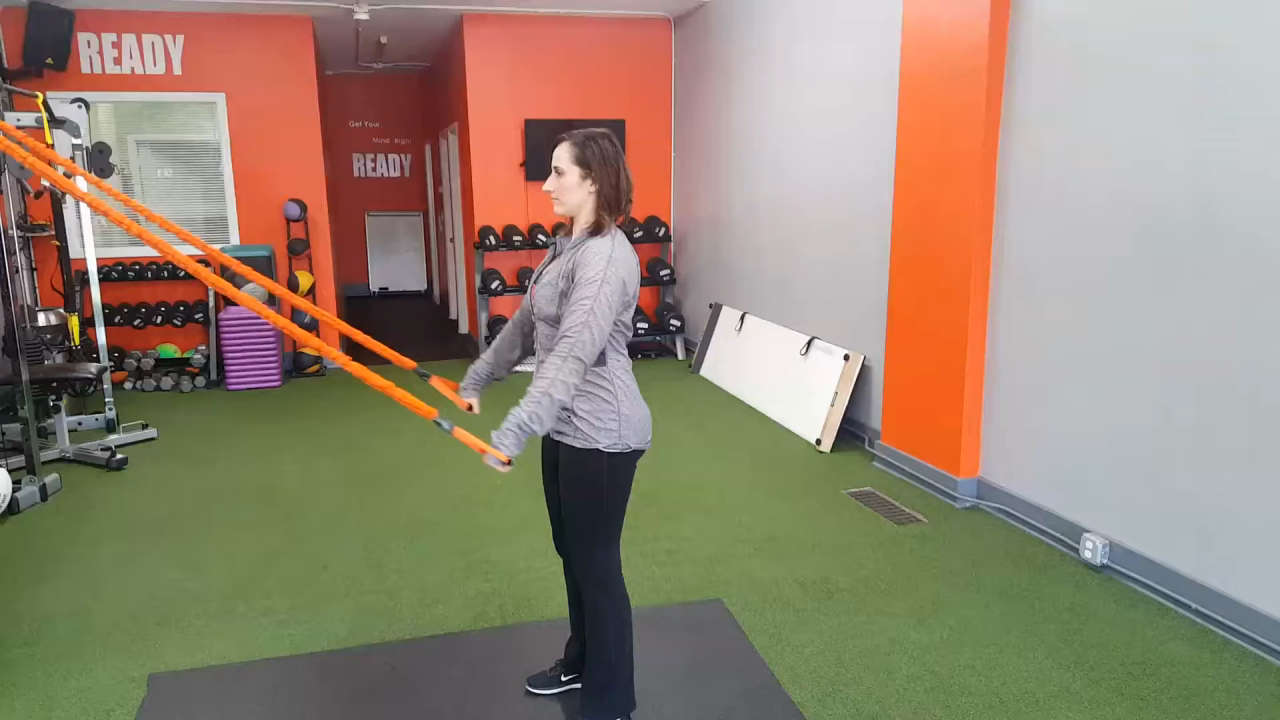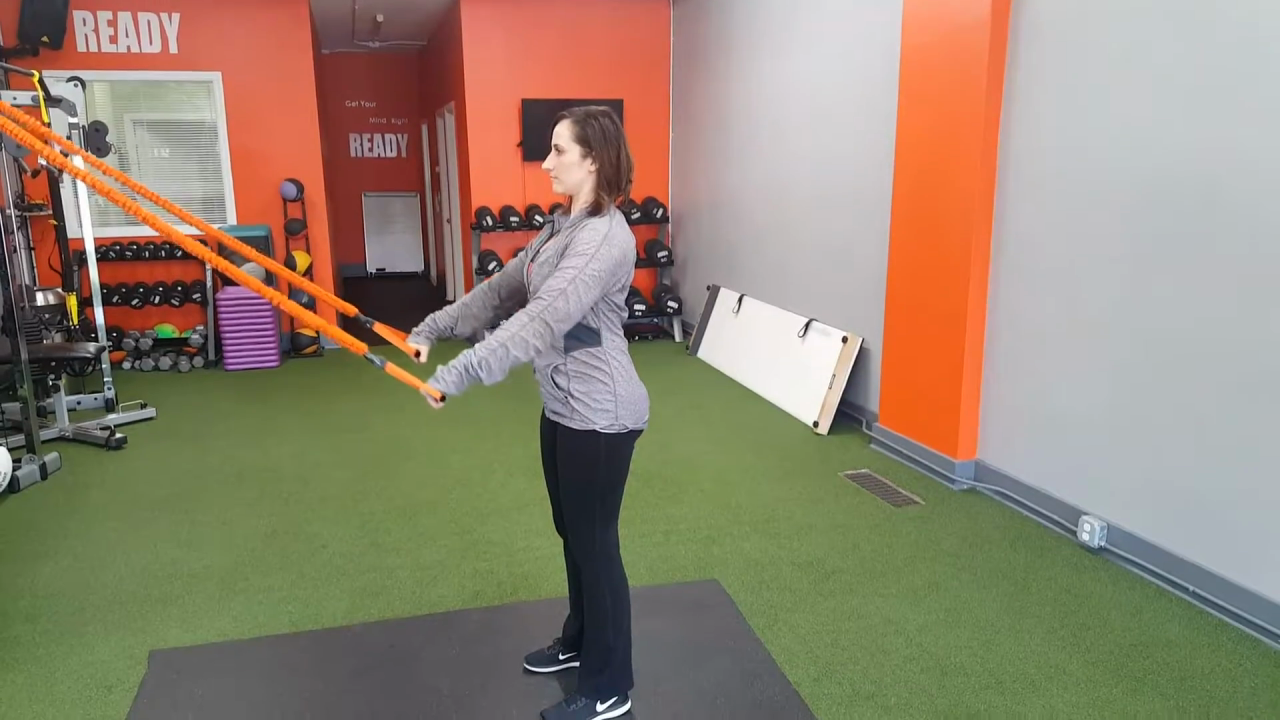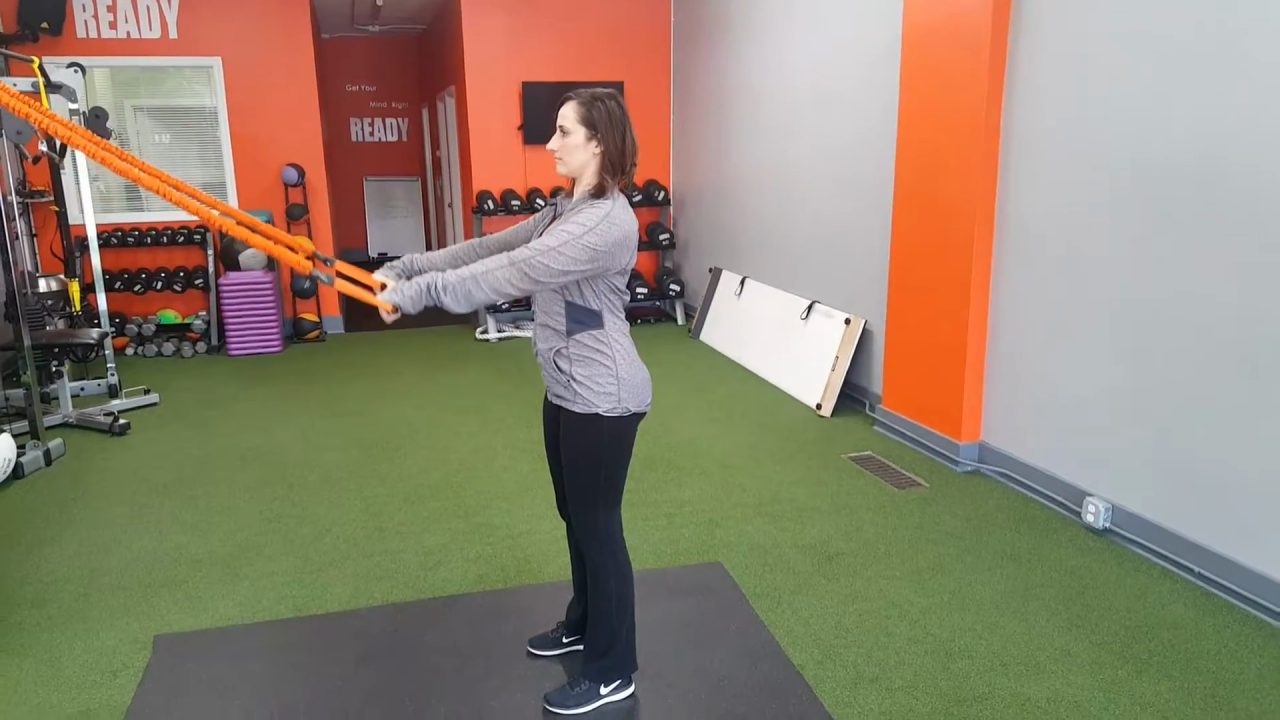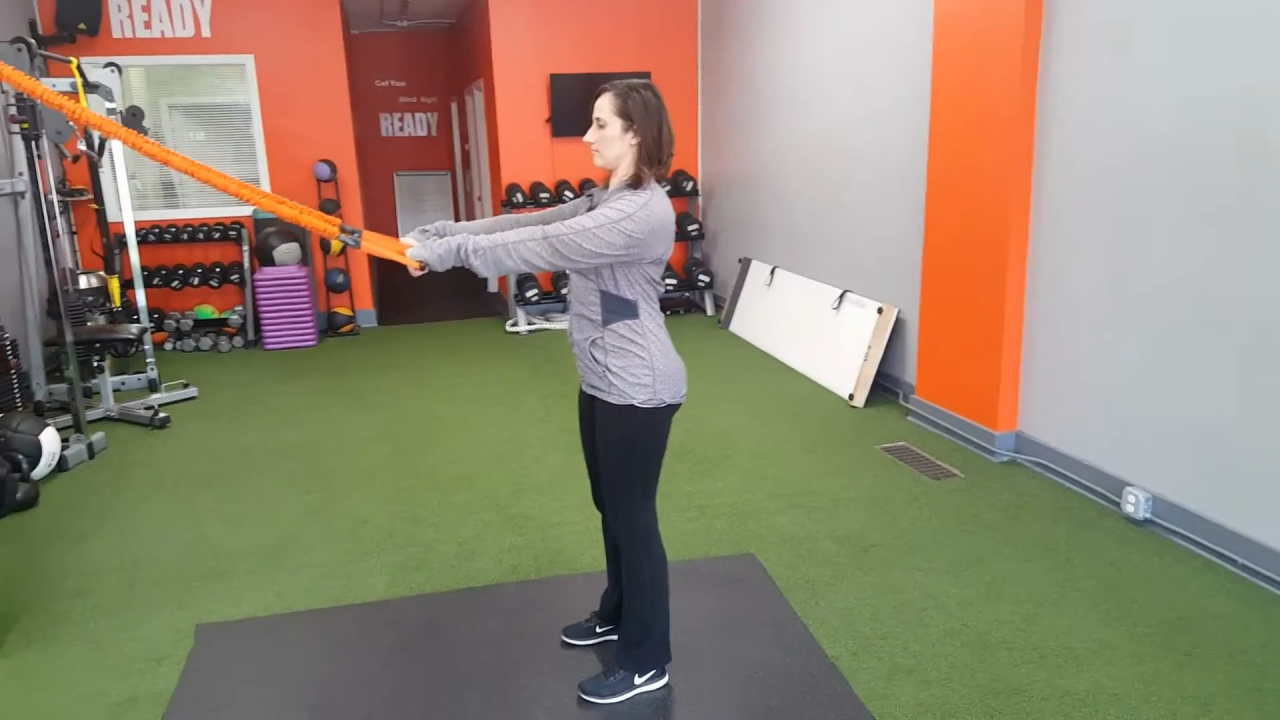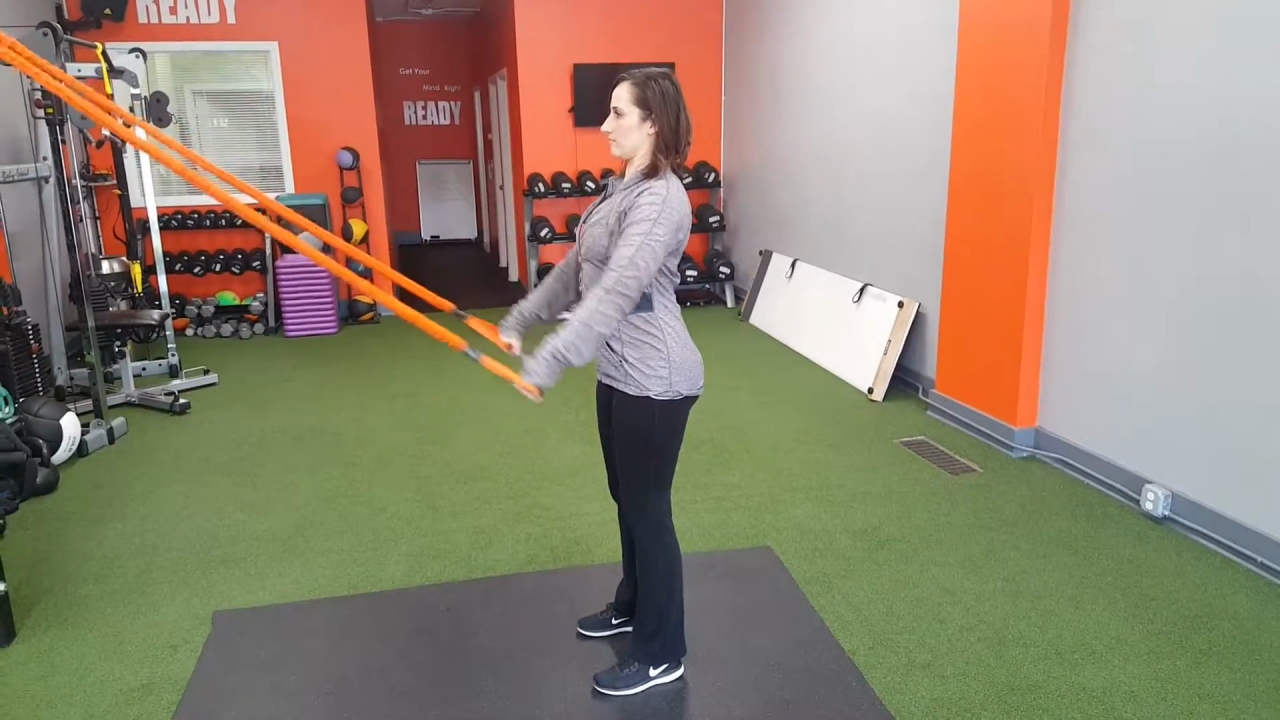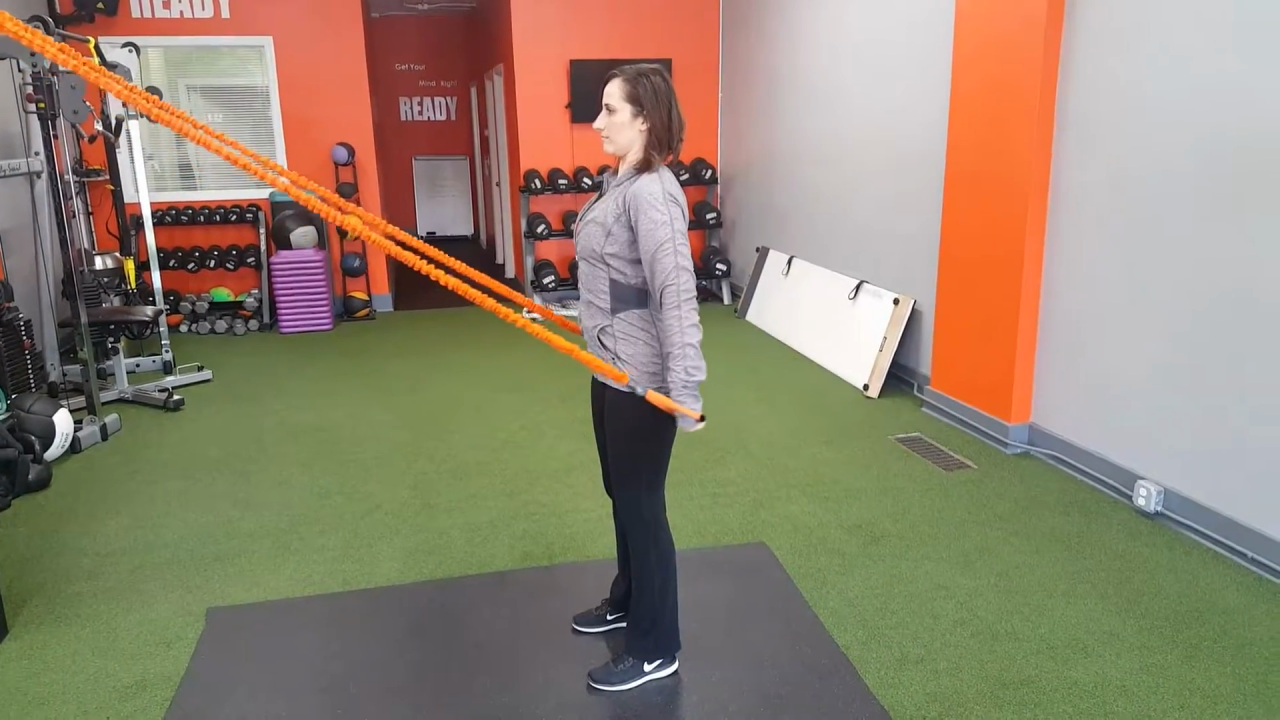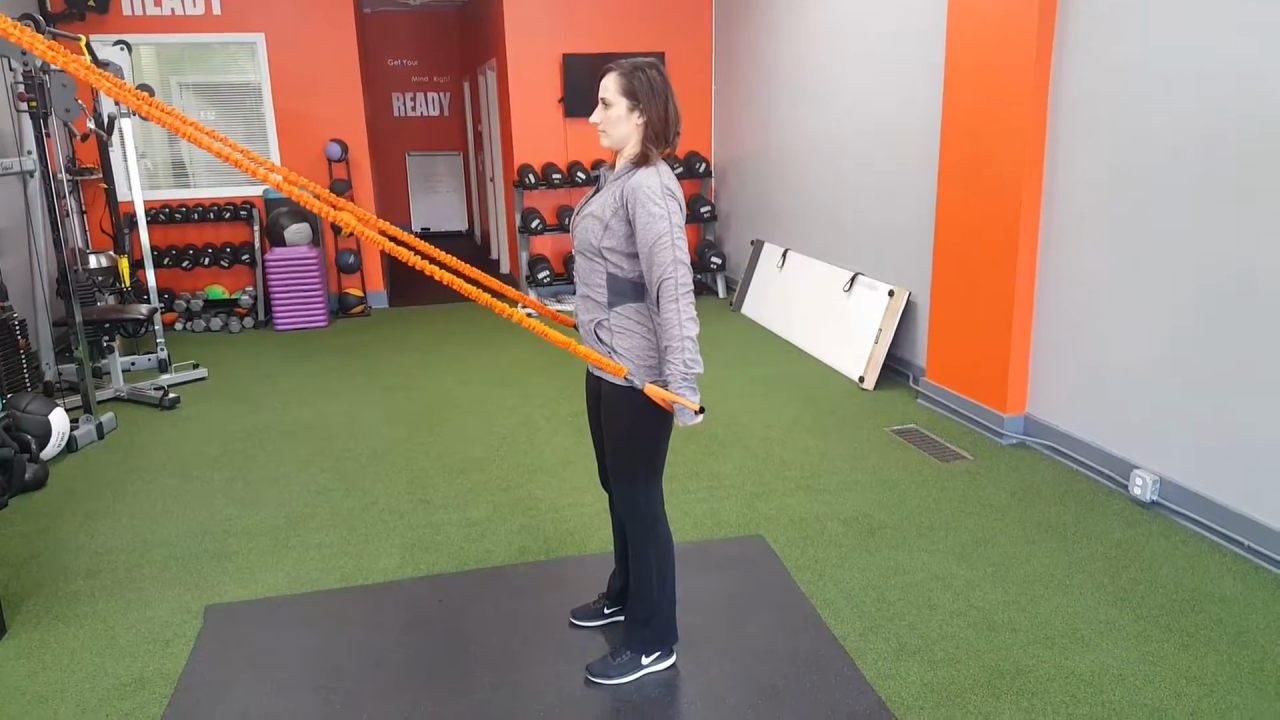
dt=0.7s
person 1, frame 1
left shoulder: (607, 257)
right shoulder: (568, 248)
left elbow: (575, 351)
right elbow: (525, 324)
left wrist: (513, 431)
right wrist: (477, 377)
left hip: (601, 435)
right hip: (567, 428)
left knee: (596, 562)
right knee: (572, 552)
right ankle: (581, 662)
person 1, frame 2
left shoulder: (605, 237)
right shoulder: (564, 227)
left elbow: (545, 318)
right elbow: (504, 288)
left wrist: (458, 374)
right wrist: (432, 328)
left hip: (599, 414)
right hip: (564, 408)
left knee: (594, 542)
right knee: (572, 533)
right ankle: (580, 640)
person 1, frame 3
left shoulder: (608, 221)
right shoulder: (566, 210)
left elbow: (518, 271)
right elbow: (493, 246)
left wrist: (420, 291)
right wrist: (405, 268)
left hip: (602, 398)
right hip: (566, 391)
left knee: (598, 526)
right knee: (575, 517)
right ankle: (583, 623)
person 1, frame 4
left shoulder: (645, 211)
right shoulder: (605, 201)
left elbow: (547, 246)
right elbow: (531, 223)
left wrist: (448, 250)
right wrist: (436, 233)
left hip: (637, 389)
right hip: (603, 382)
left knee: (633, 516)
right knee: (610, 507)
left ankle: (646, 662)
right ankle: (618, 614)
person 1, frame 5
left shoulder: (660, 199)
right shoulder: (624, 189)
left elbow: (617, 291)
right elbow: (577, 267)
left wrist: (549, 359)
right wrist: (521, 319)
left hip: (654, 382)
right hip: (621, 374)
left knee: (648, 508)
right knee: (627, 499)
left ankle: (662, 655)
right ankle: (634, 604)
person 1, frame 6
left shoulder: (650, 193)
right shoulder: (621, 183)
left elbow: (677, 292)
left wrist: (685, 387)
left hip: (643, 379)
right hip: (613, 369)
left knee: (641, 503)
right knee: (621, 493)
left ankle: (656, 649)
right ankle: (628, 599)
person 1, frame 7
left shoulder: (648, 187)
right shoulder: (616, 176)
left elbow: (674, 286)
left wrist: (682, 381)
right wrist: (589, 323)
left hip: (638, 374)
right hip: (607, 363)
left knee: (639, 498)
right knee: (617, 488)
left ankle: (653, 643)
right ankle: (625, 593)
